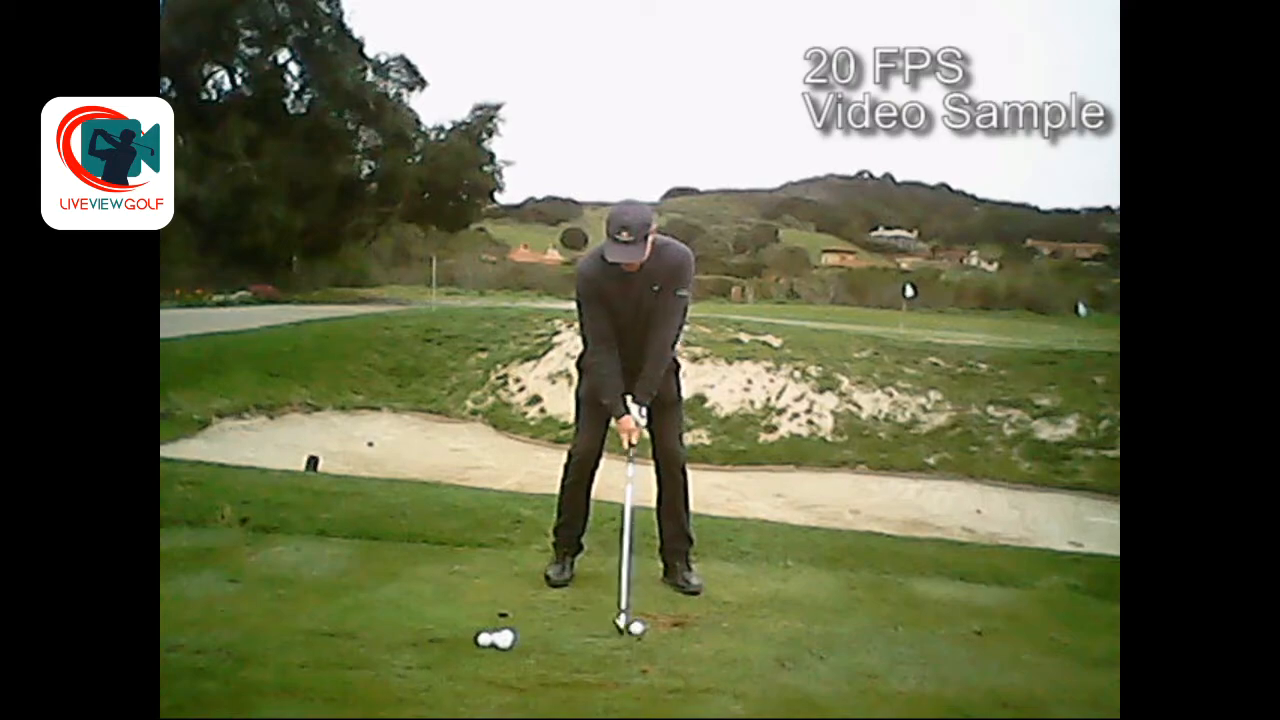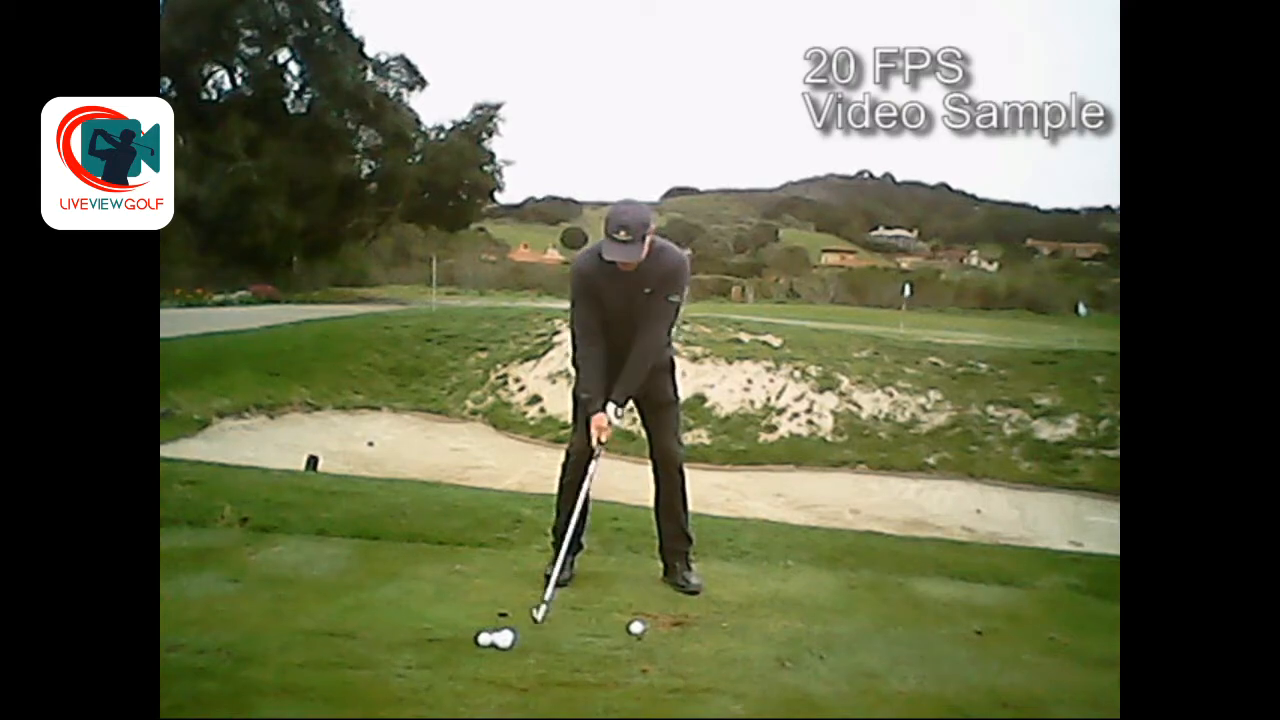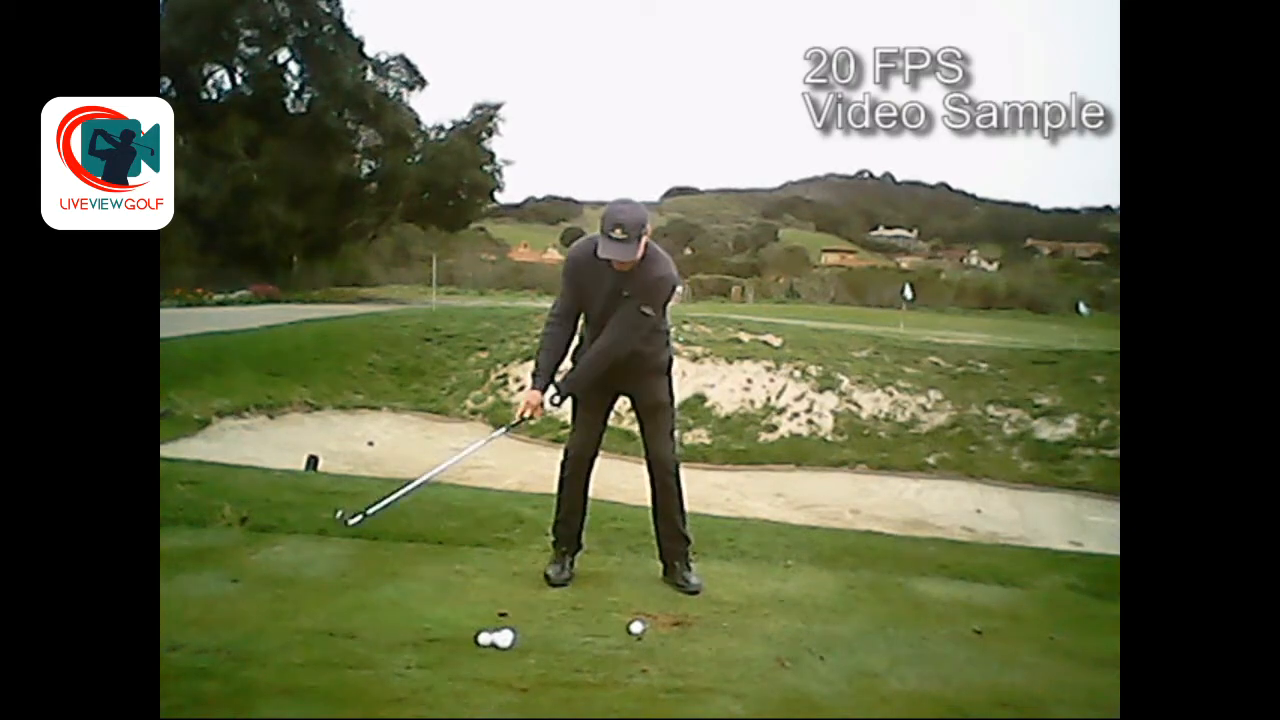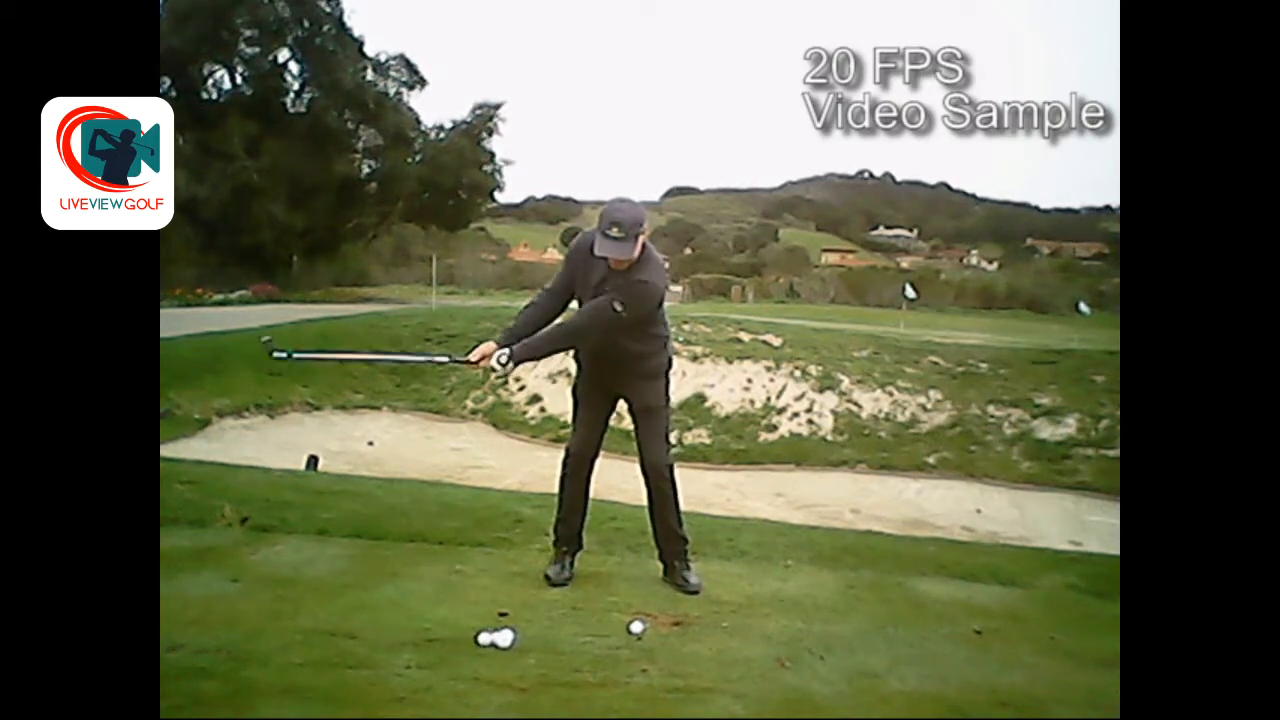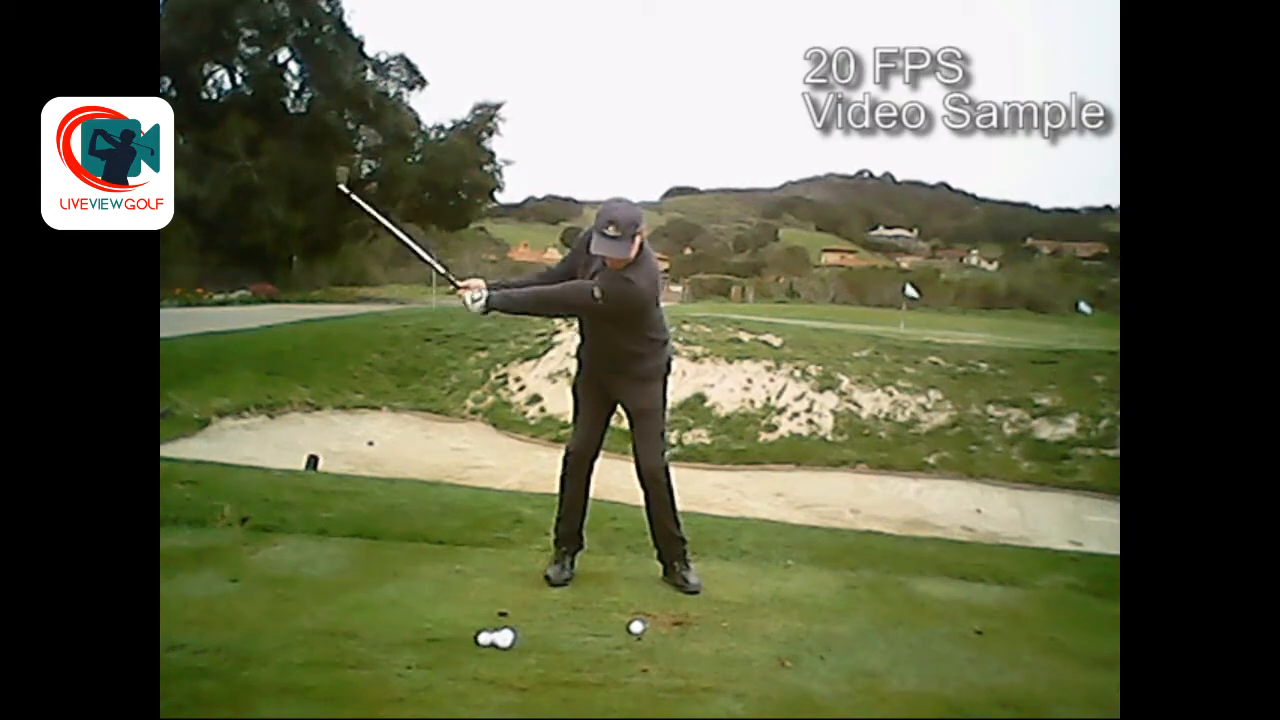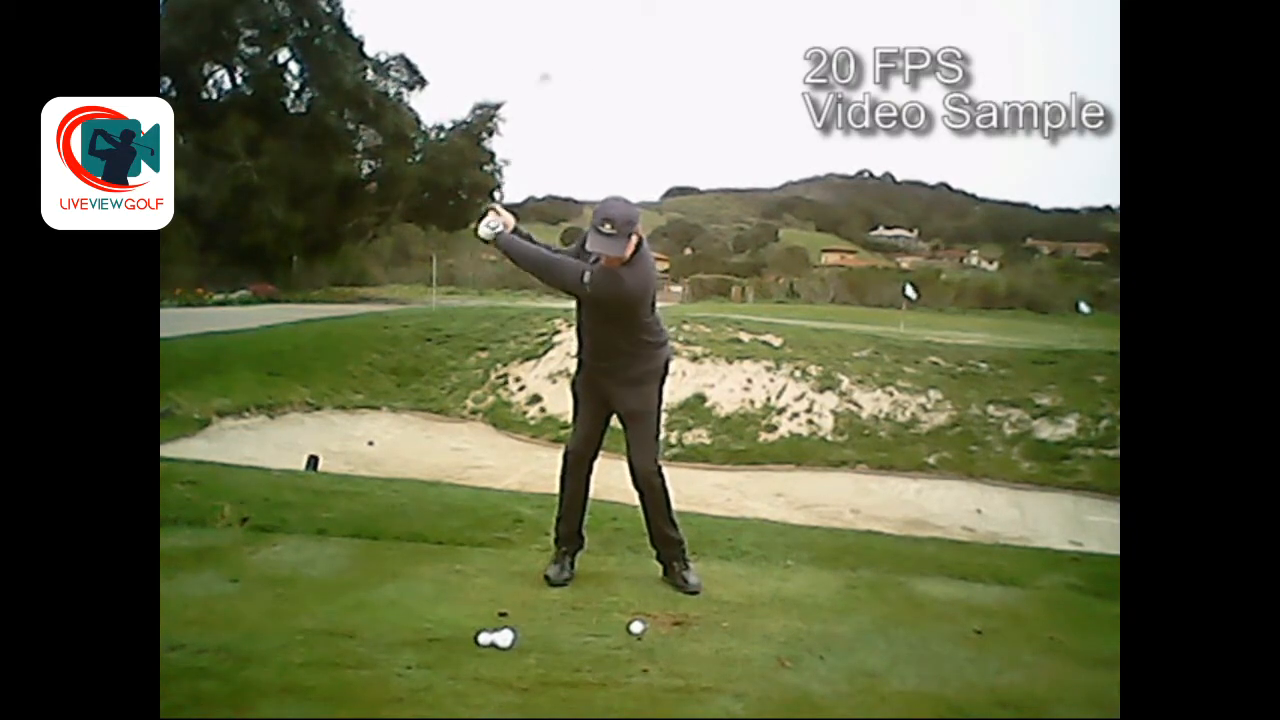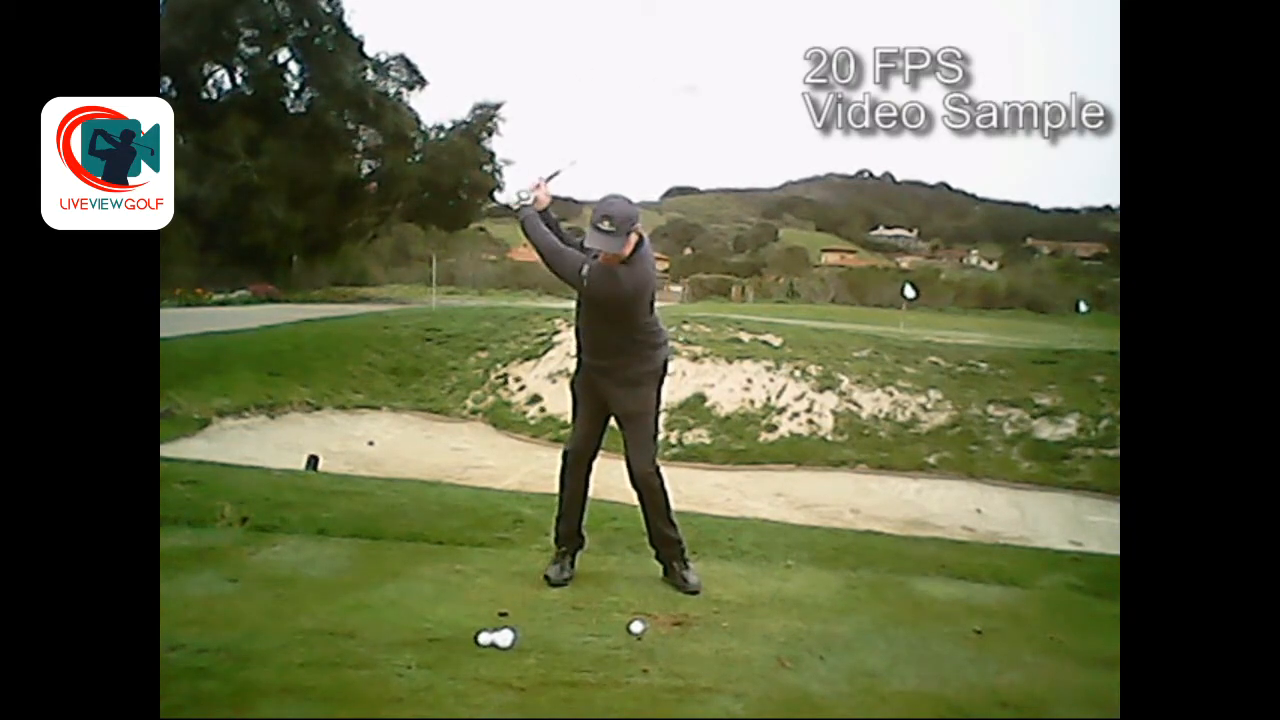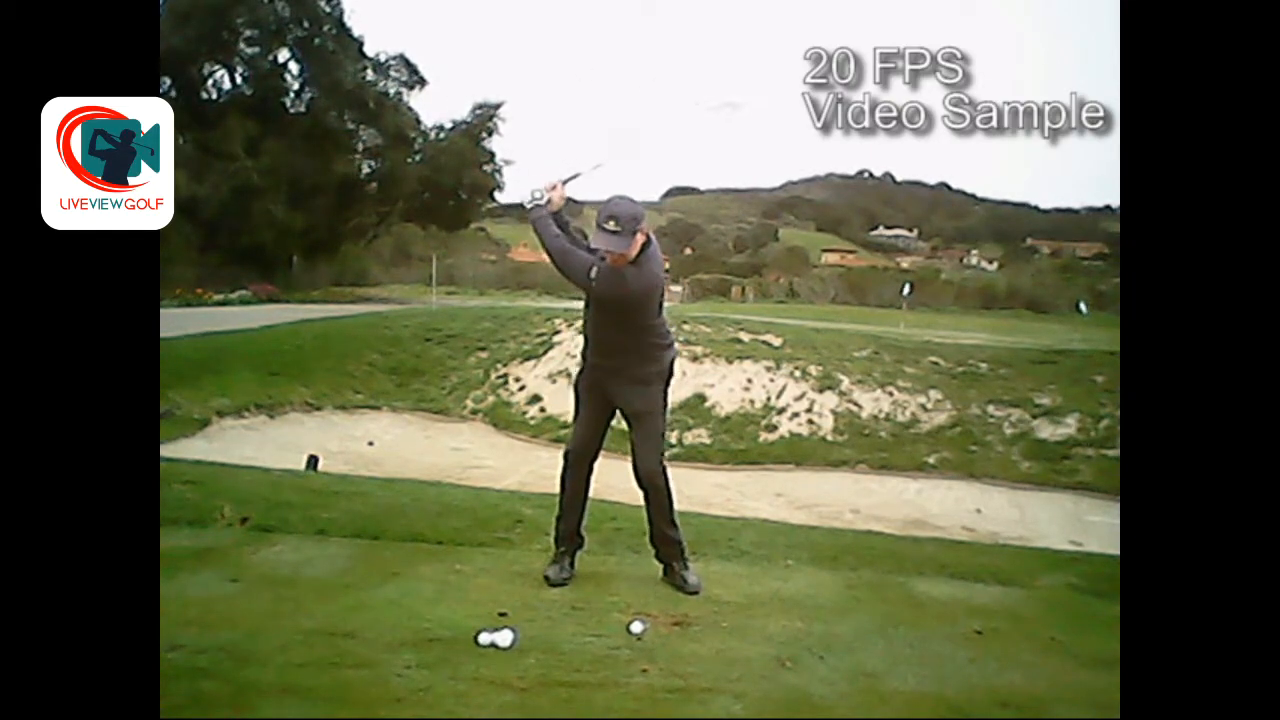
dt=0.3s
person 1, frame 1
left shoulder: (678, 260)
right shoulder: (590, 271)
left elbow: (663, 336)
right elbow: (600, 344)
left wrist: (641, 401)
right wrist: (617, 409)
left hip: (657, 370)
right hip: (603, 369)
left knee: (671, 458)
right knee: (583, 455)
left ankle: (677, 559)
right ankle: (565, 551)
person 1, frame 2
left shoulder: (673, 265)
right shoulder: (586, 267)
left elbow: (651, 338)
right elbow: (587, 339)
left wrist: (618, 401)
right wrist: (594, 405)
left hip: (651, 368)
right hip: (598, 366)
left knee: (668, 458)
right knee: (579, 454)
left ankle: (677, 559)
right ankle: (566, 550)
person 1, frame 3
left shoulder: (661, 275)
right shoulder: (581, 255)
left elbow: (617, 341)
right elbow: (562, 320)
left wrist: (561, 390)
right wrist: (540, 381)
left hip: (647, 369)
right hip: (594, 365)
left knee: (663, 461)
right knee: (577, 454)
left ankle: (676, 559)
right ankle: (564, 550)
person 1, frame 4
left shoulder: (647, 280)
right shoulder: (584, 247)
left elbow: (581, 327)
right elbow: (552, 298)
left wrist: (514, 354)
right wrist: (503, 341)
left hip: (644, 372)
right hip: (596, 366)
left knee: (657, 463)
right knee: (579, 455)
left ankle: (675, 559)
right ankle: (565, 550)
person 1, frame 5
left shoulder: (636, 283)
right shoulder: (593, 239)
left elbow: (560, 301)
right elbow: (557, 277)
left wrist: (490, 299)
right wrist: (491, 287)
left hip: (642, 374)
right hip: (596, 366)
left knee: (651, 465)
right knee: (579, 455)
left ankle: (674, 559)
right ankle: (566, 549)
person 1, frame 6
left shoulder: (627, 282)
right shoulder: (602, 238)
left elbow: (555, 272)
right elbow: (564, 260)
left wrist: (502, 239)
right wrist: (514, 231)
left hip: (638, 375)
right hip: (594, 367)
left knee: (644, 467)
right knee: (577, 455)
left ankle: (673, 559)
right ankle: (566, 549)
person 1, frame 7
left shoulder: (622, 281)
right shoulder: (615, 238)
left elbow: (556, 257)
right elbow: (572, 253)
left wrist: (526, 212)
right wrist: (542, 211)
left hip: (635, 376)
right hip: (594, 367)
left knee: (642, 468)
right knee: (576, 456)
left ankle: (673, 559)
right ankle: (566, 549)
person 1, frame 8
left shoulder: (634, 281)
right shoulder: (621, 241)
left elbow: (566, 258)
right elbow: (580, 256)
left wrist: (539, 212)
right wrist: (556, 212)
left hip: (642, 376)
right hip: (599, 366)
left knee: (648, 468)
right knee: (578, 455)
left ankle: (673, 559)
right ankle: (566, 549)
